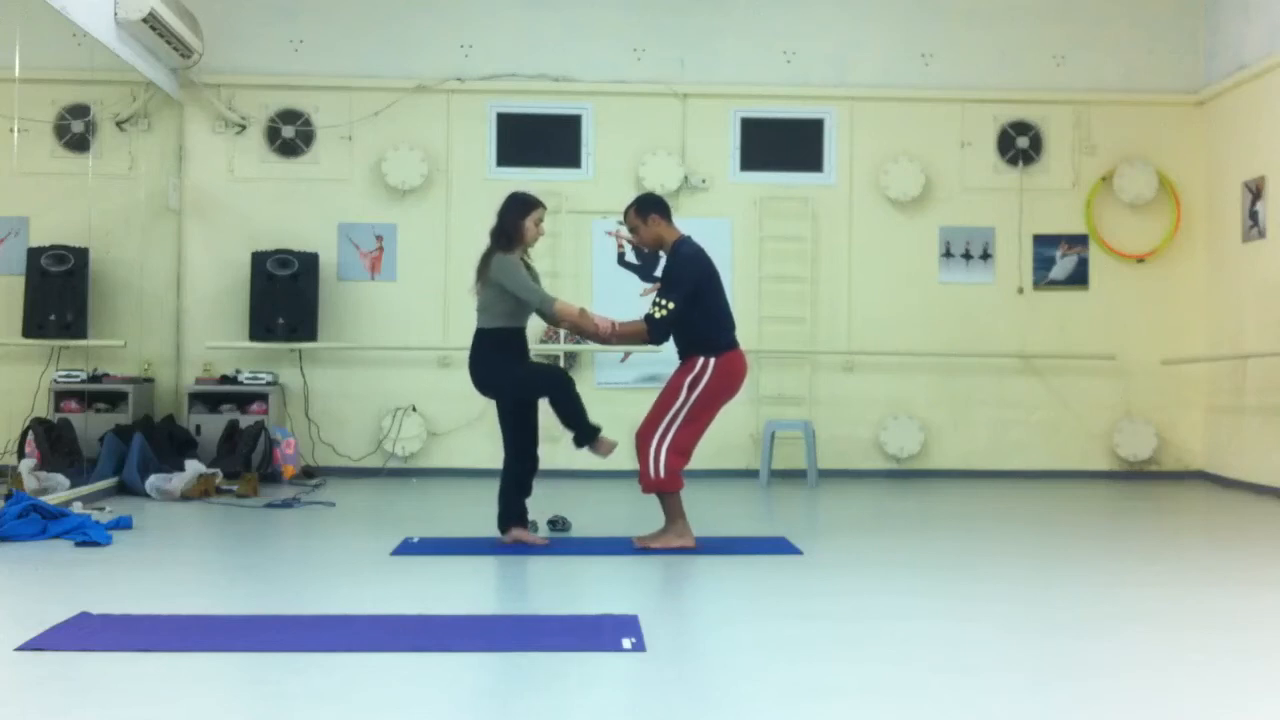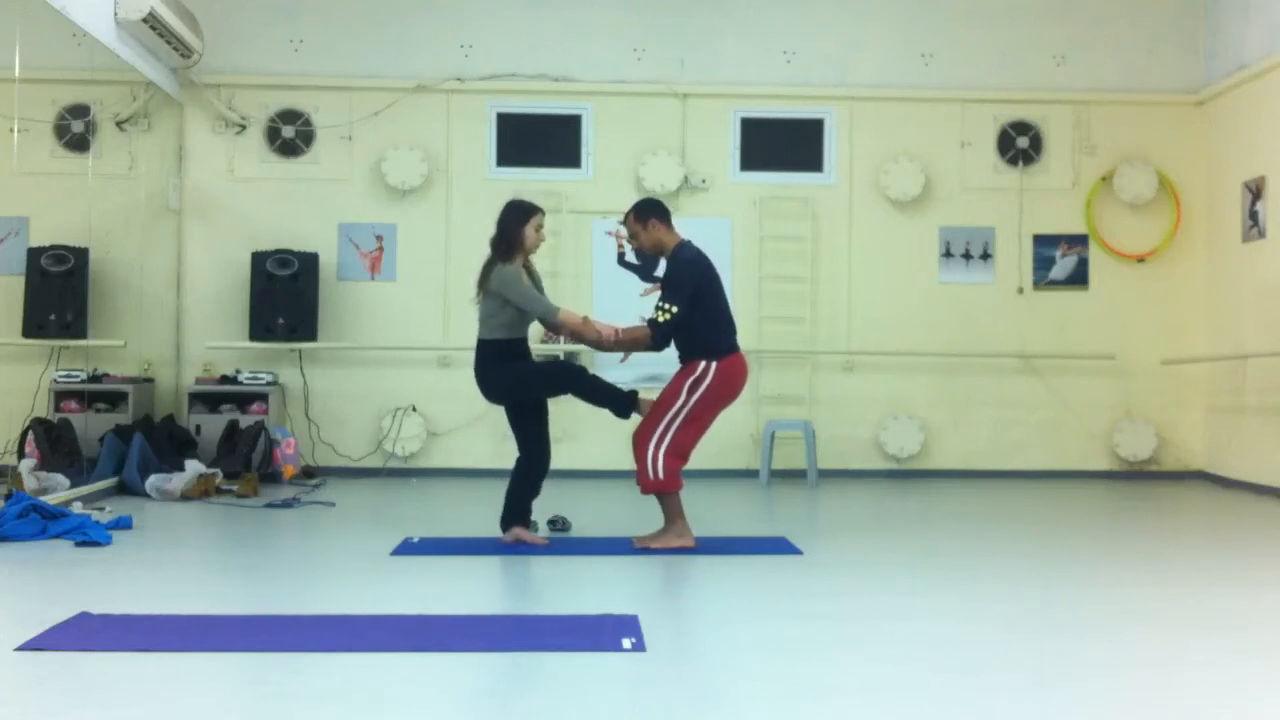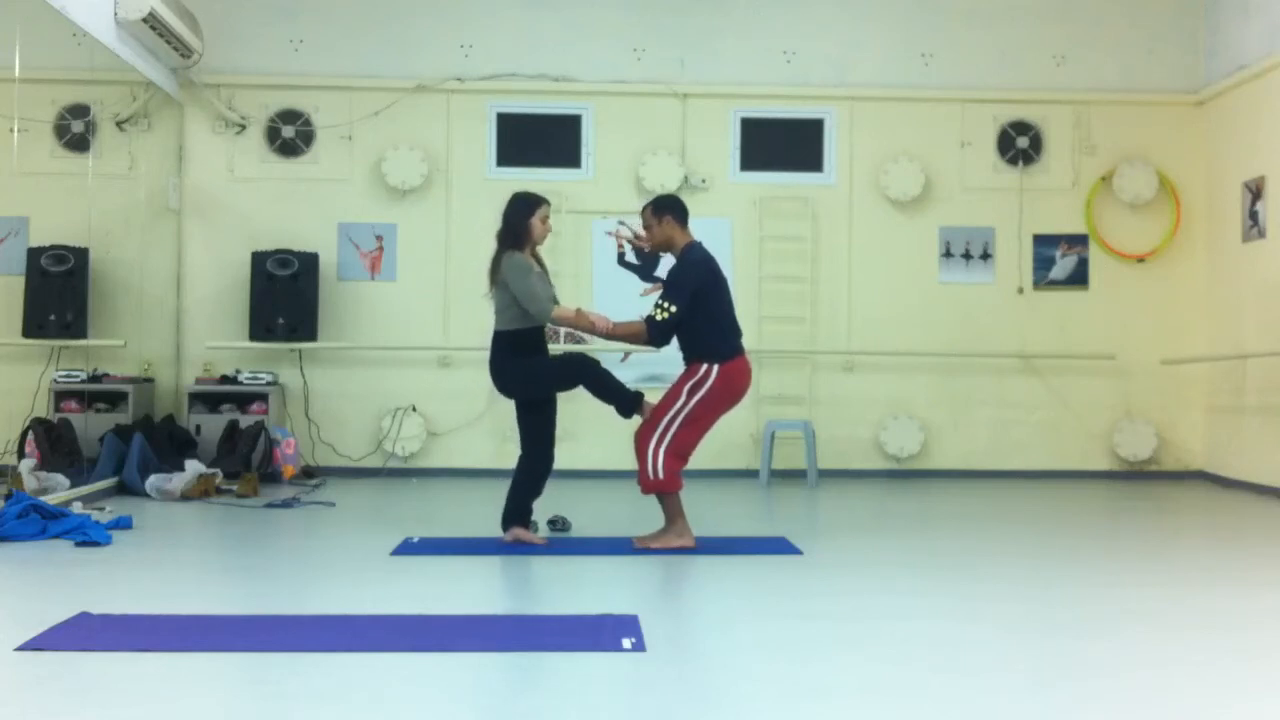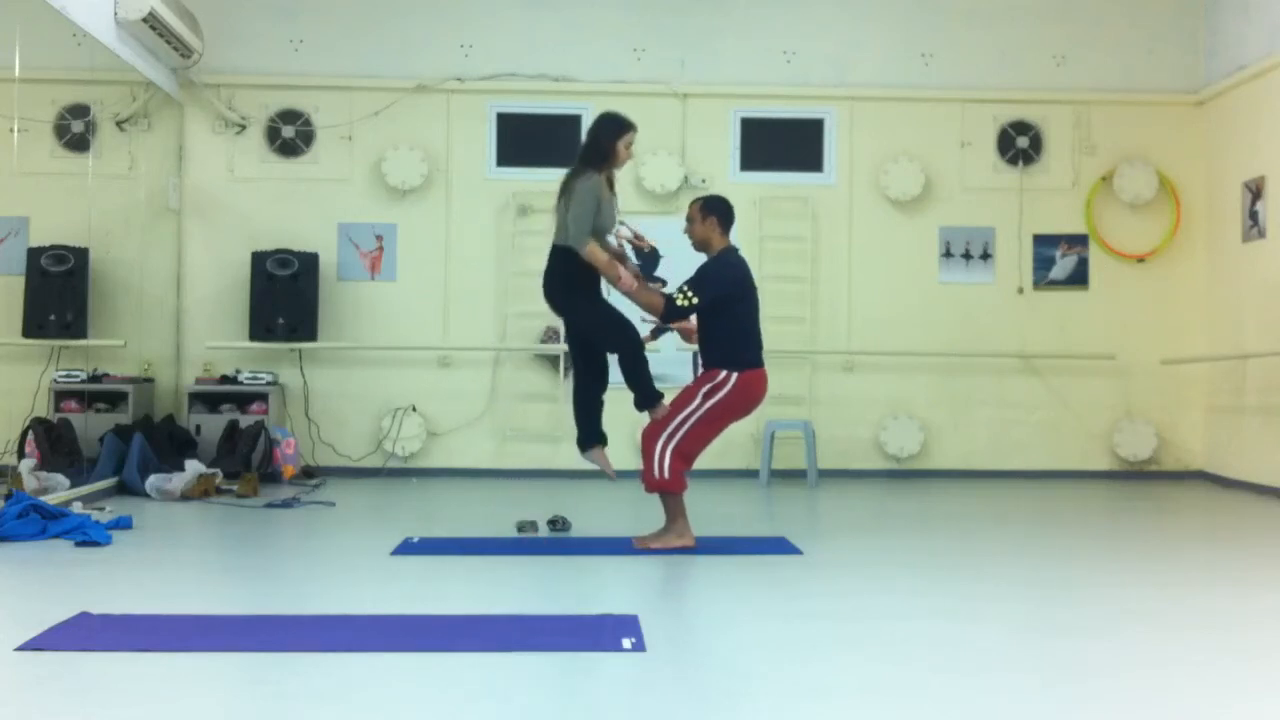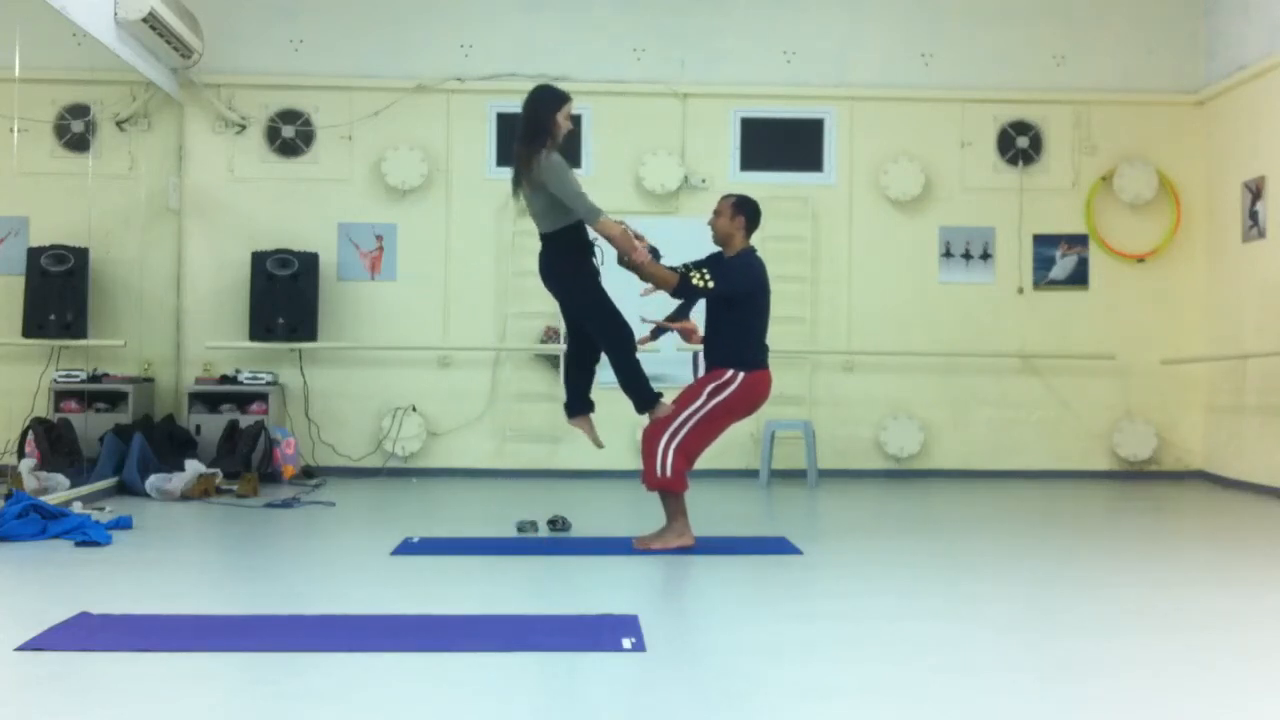
dt=1s
person 1, frame 1
left shoulder: (521, 263)
right shoulder: (501, 261)
left elbow: (546, 312)
right elbow: (542, 301)
left wrist: (586, 326)
right wrist: (587, 317)
left hip: (512, 356)
right hip: (491, 359)
left knee: (523, 448)
right knee: (557, 379)
left ankle: (512, 524)
right ankle: (589, 437)
person 1, frame 2
left shoulder: (527, 272)
right shoulder: (501, 273)
left elbow: (549, 321)
right elbow: (545, 310)
left wrist: (585, 333)
right wrist: (590, 325)
left hip: (518, 364)
right hip: (496, 368)
left knee: (536, 452)
right knee: (568, 375)
left ankle: (514, 524)
right ankle: (635, 404)
person 1, frame 3
left shoulder: (534, 262)
right shoulder: (512, 262)
left elbow: (552, 310)
right elbow: (541, 309)
left wrist: (586, 321)
right wrist: (586, 317)
left hip: (531, 359)
right hip: (512, 362)
left knee: (539, 451)
right knee: (582, 366)
left ankle: (515, 524)
right ankle: (639, 407)
person 1, frame 4
left shoulder: (603, 182)
right shoulder: (588, 182)
right elbow: (578, 238)
left wrist: (619, 259)
right wrist: (614, 271)
left hip: (581, 281)
right hip: (566, 281)
left knee: (591, 367)
right knee: (625, 336)
left ankle: (591, 442)
right ankle: (652, 405)
person 1, frame 5
left shoulder: (535, 159)
right shoulder: (547, 162)
left elbow: (574, 209)
right elbow: (583, 208)
left wrist: (616, 231)
right wrist: (625, 242)
left hip: (564, 258)
right hip: (566, 261)
left knee: (584, 338)
right knee: (616, 334)
left ankle: (578, 410)
right ankle: (652, 406)
person 2, frame 1
left shoulder: (685, 259)
right shoulder: (683, 256)
left elbow: (656, 327)
right elbow: (660, 329)
left wrist: (609, 330)
right wrist: (612, 335)
left hip: (713, 365)
right hip: (709, 363)
left knee: (657, 442)
right knee: (656, 441)
left ankle: (679, 531)
right ankle: (675, 528)
person 2, frame 2
left shoulder: (685, 263)
right shoulder: (684, 261)
left elbow: (659, 332)
right elbow: (661, 335)
left wrist: (610, 336)
right wrist: (613, 340)
left hip: (714, 369)
right hip: (710, 367)
left knee: (653, 443)
right knee: (655, 441)
left ankle: (678, 530)
right ankle: (674, 528)
person 2, frame 3
left shoulder: (691, 266)
right shoulder: (695, 261)
left elbow: (657, 330)
right elbow: (666, 330)
left wrist: (603, 329)
right wrist: (612, 329)
left hip: (717, 372)
right hip: (718, 369)
left knee: (655, 442)
right knee: (657, 441)
left ankle: (679, 530)
right ankle: (674, 527)
person 2, frame 4
left shoulder: (722, 269)
right shoulder: (724, 266)
left elbow: (671, 311)
right elbow: (678, 307)
left wrist: (626, 285)
right wrist: (637, 281)
left hip: (735, 379)
right hip: (732, 376)
left knee: (661, 440)
right knee: (665, 439)
left ankle: (679, 530)
right ankle: (676, 527)
person 2, frame 5
left shoulder: (745, 267)
right shoulder: (723, 262)
left elbow: (682, 287)
right elbow: (677, 276)
left wrist: (638, 258)
right wrist: (633, 256)
left hip: (740, 379)
right hip: (730, 375)
left knee: (663, 438)
right knee: (666, 437)
left ankle: (679, 529)
right ankle: (675, 526)
